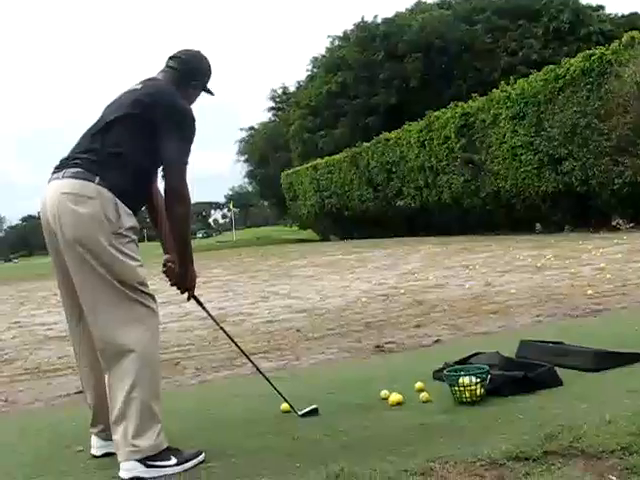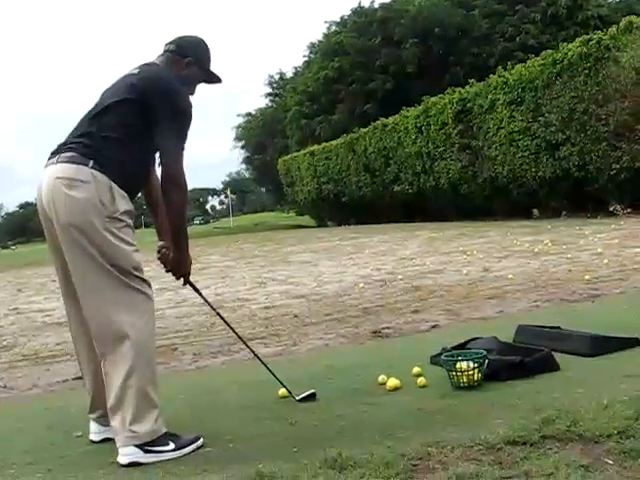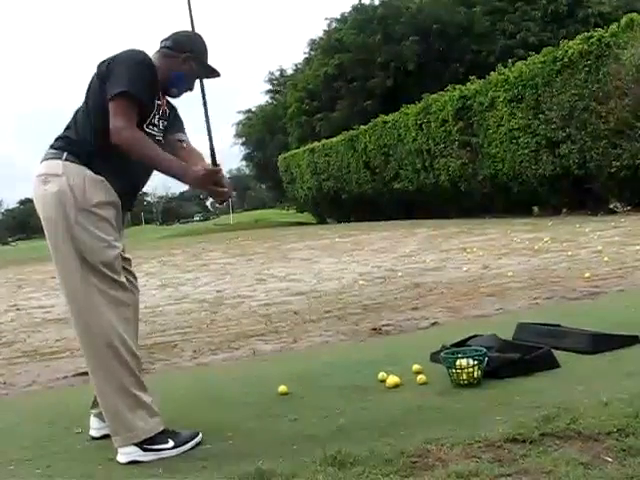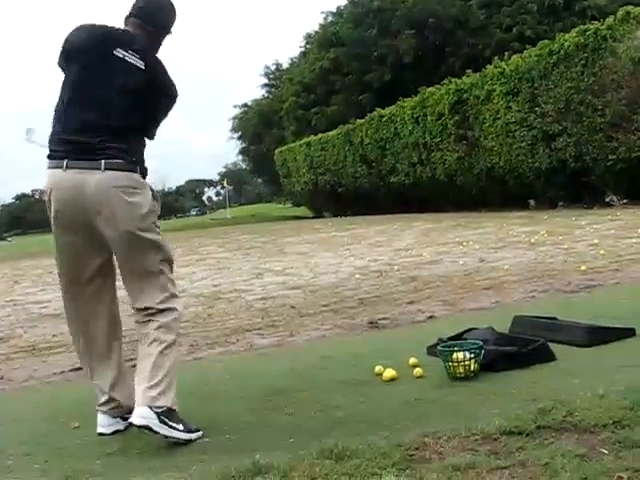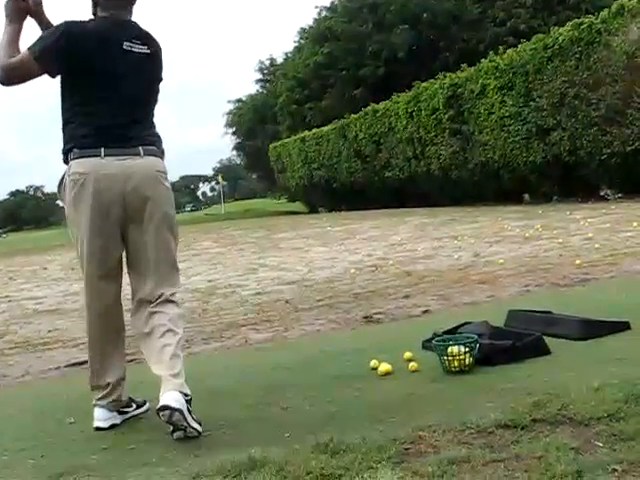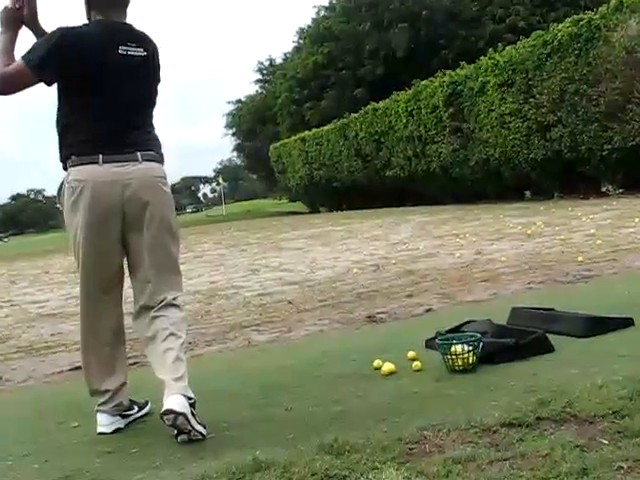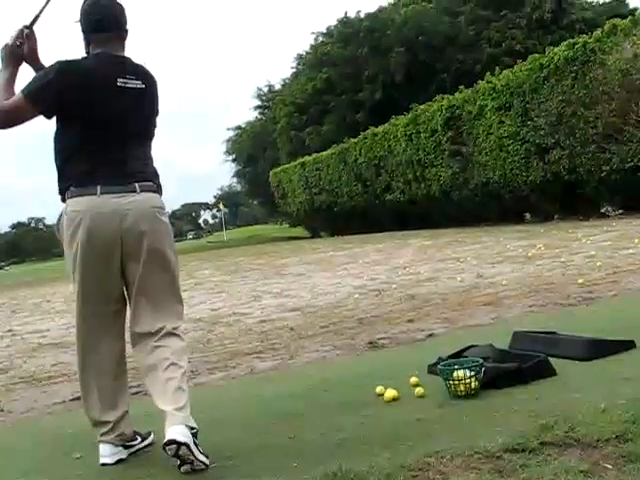
dt=0.7s
person 1, frame 1
left shoulder: (137, 98)
right shoulder: (174, 108)
left elbow: (148, 185)
right elbow: (175, 193)
left wrist: (168, 252)
right wrist: (185, 262)
left hip: (59, 198)
right hip: (90, 203)
left knee: (93, 325)
right knee: (133, 322)
left ankle: (108, 430)
person 1, frame 2
left shoulder: (137, 82)
right shoulder: (169, 92)
left elbow: (146, 171)
right elbow: (172, 178)
left wrist: (163, 238)
right wrist: (180, 247)
left hip: (56, 183)
right hip: (85, 187)
left knee: (91, 310)
right knee: (128, 308)
left ankle: (107, 415)
right ankle: (139, 435)
person 1, frame 3
left shoulder: (164, 107)
right shoulder: (133, 63)
left elbow: (185, 151)
right elbow: (121, 133)
left wrist: (210, 177)
right wrist: (191, 176)
left hip: (99, 196)
right hip: (73, 183)
left knee: (117, 301)
right knee: (105, 308)
left ankle: (108, 411)
right ankle: (137, 434)
person 1, frame 4
left shoulder: (84, 38)
right shoulder: (160, 82)
left hip: (61, 178)
right hip: (116, 182)
left knee: (88, 302)
right knee: (157, 297)
left ankle: (113, 405)
right ankle: (155, 404)
person 1, frame 5
right shoulder: (150, 46)
left hip: (91, 171)
right hip: (146, 167)
left knee: (100, 293)
right knee: (157, 288)
left ankle: (110, 399)
right ankle: (173, 389)
person 1, frame 6
left shoulder: (71, 41)
right shoulder: (146, 48)
left hip: (90, 178)
right hip: (145, 174)
left knee: (98, 298)
right knee: (160, 292)
left ankle: (111, 404)
right ankle: (177, 393)
person 1, frame 7
left shoulder: (69, 75)
right shoulder: (144, 80)
right wrist: (38, 66)
left hip: (87, 208)
right hip: (143, 203)
left knee: (98, 328)
right knee: (159, 321)
left ankle: (113, 435)
right ankle: (178, 424)
